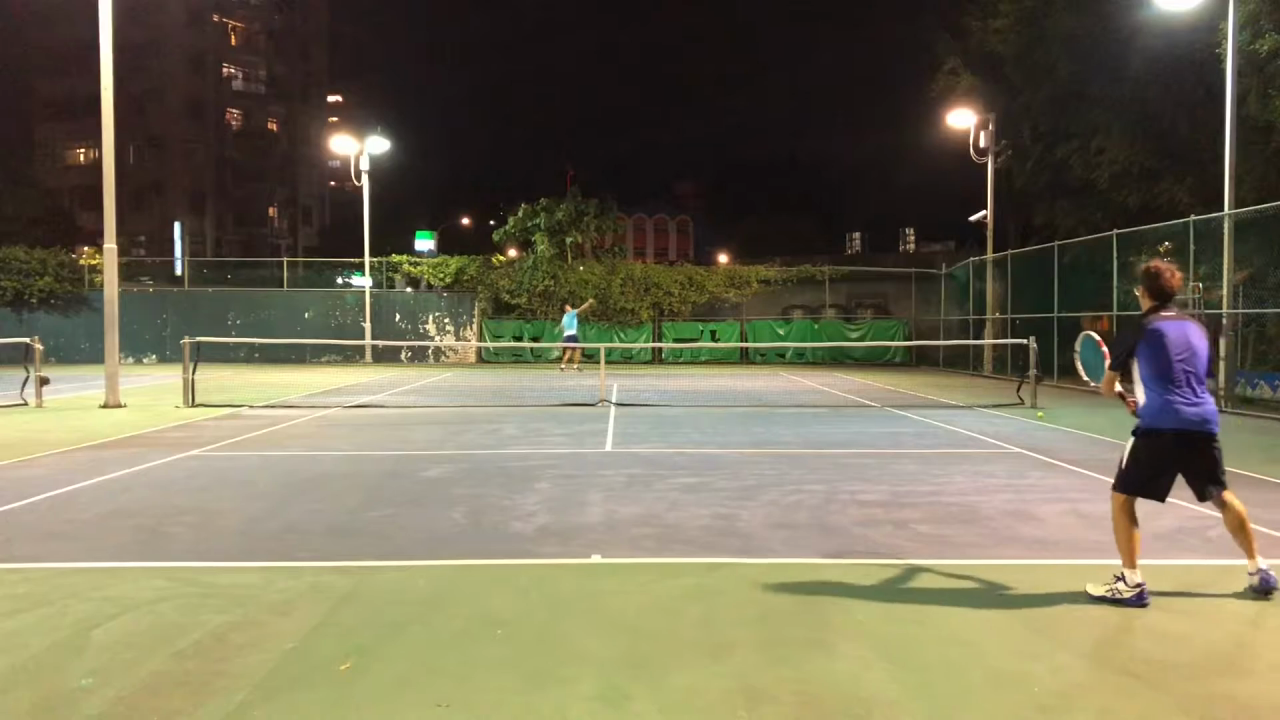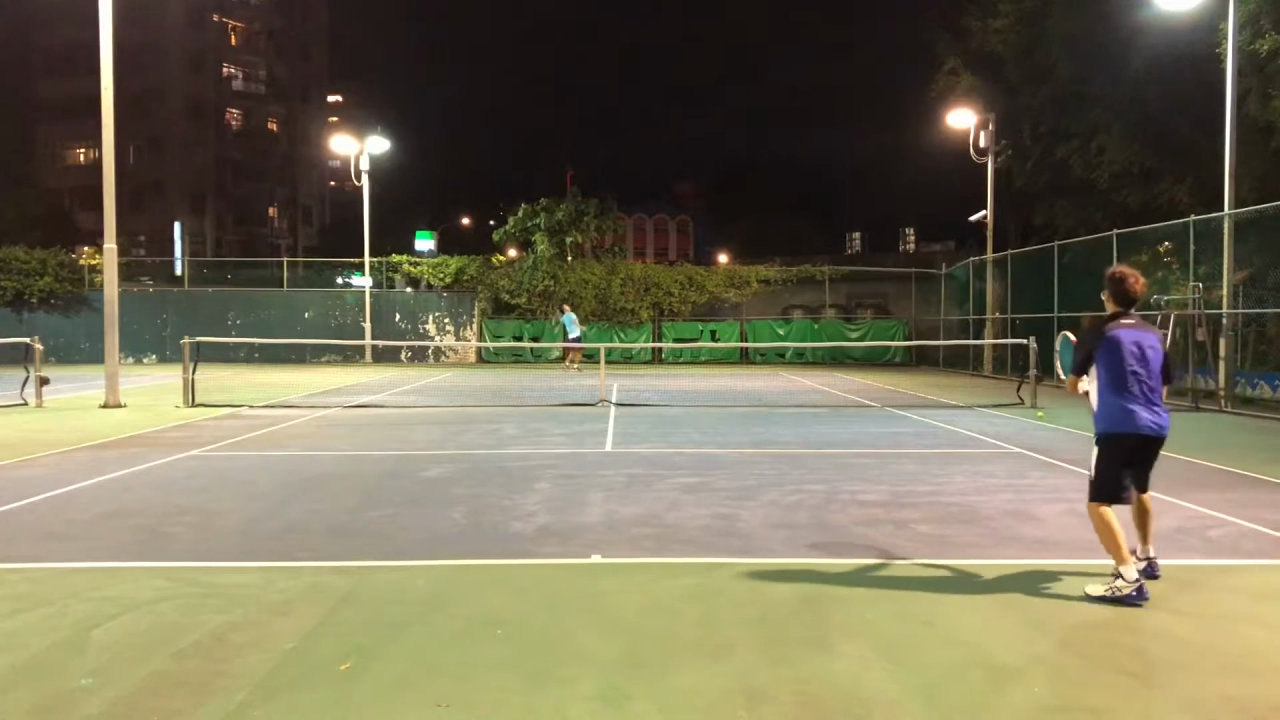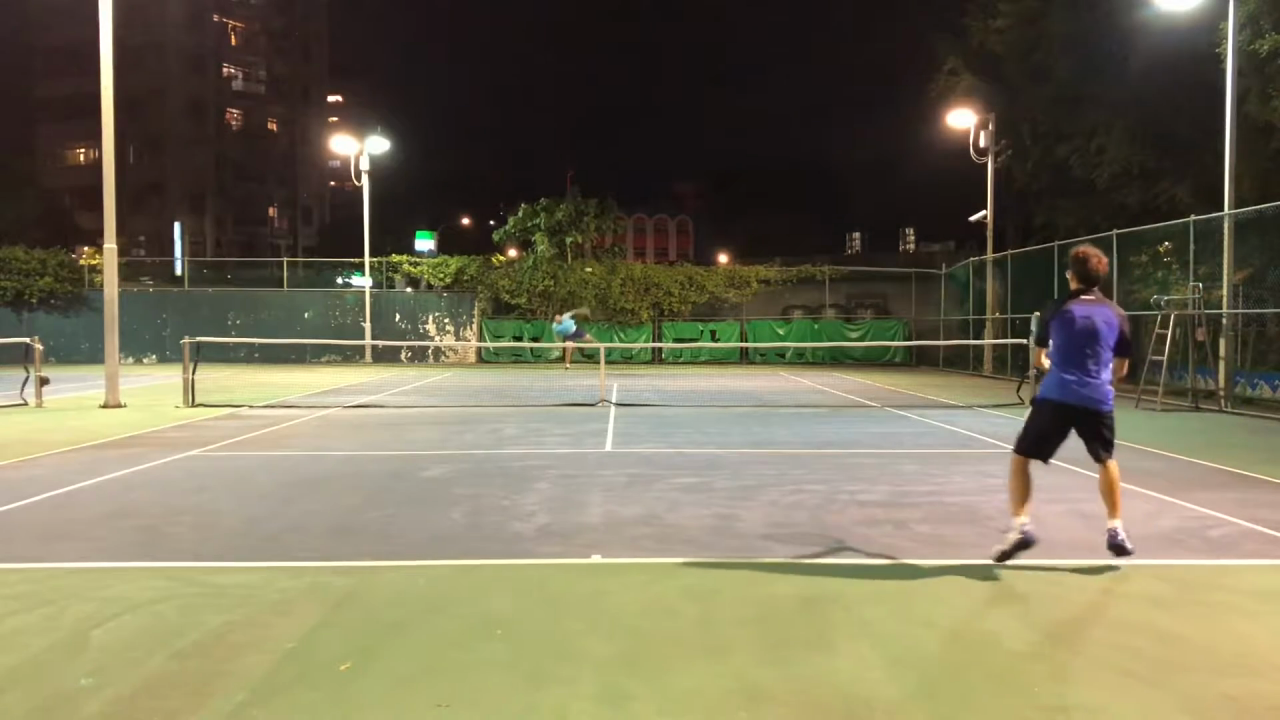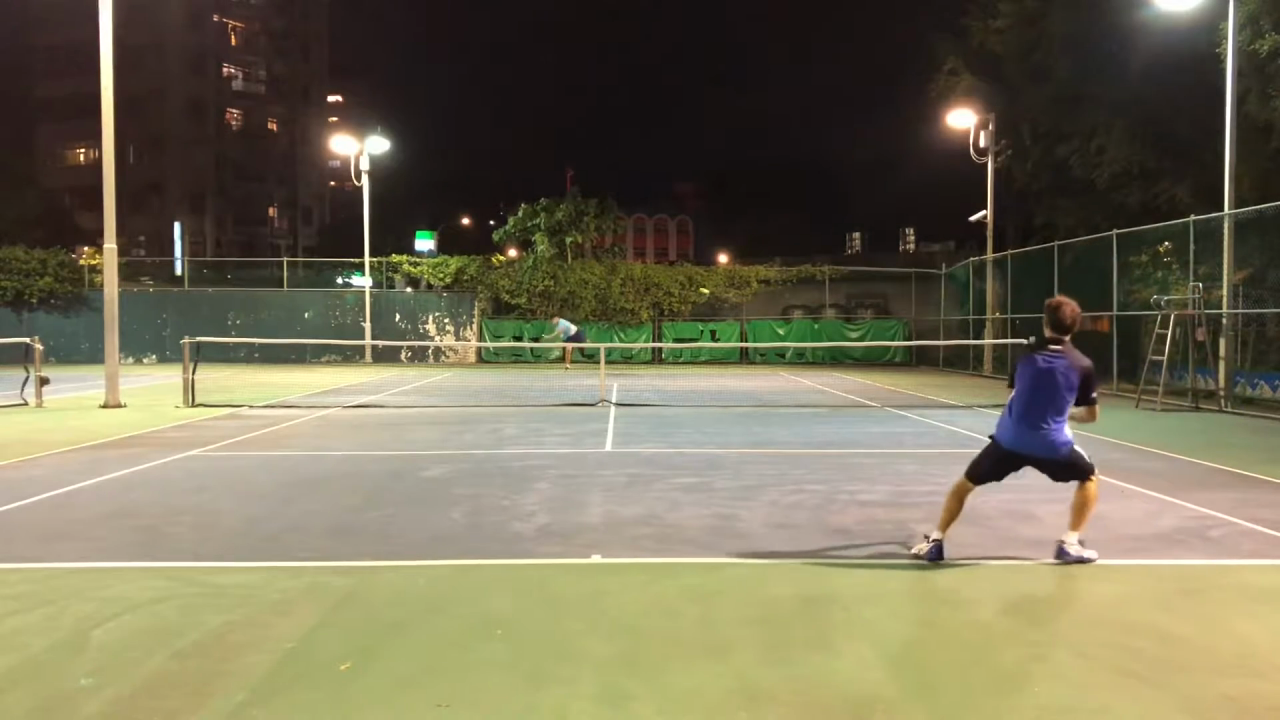
dt=0.3s
person 1, frame 1
left shoulder: (1141, 329)
right shoulder: (1196, 329)
left elbow: (1107, 386)
left wrist: (1118, 391)
left hip: (1162, 426)
right hip: (1203, 422)
left knee: (1122, 498)
right knee: (1222, 497)
left ankle: (1132, 583)
right ankle: (1261, 571)
person 1, frame 2
left shoulder: (1097, 335)
right shoulder: (1156, 337)
left elbow: (1073, 386)
left wrist: (1086, 386)
left hip: (1118, 427)
right hip: (1156, 426)
left knee: (1100, 503)
right knee: (1138, 489)
left ankle: (1129, 578)
right ankle: (1148, 556)
person 1, frame 3
left shoulder: (1057, 310)
right shoulder: (1116, 315)
left elbow: (1039, 359)
right elbow: (1121, 370)
left hip: (1057, 396)
right hip: (1098, 400)
left knee: (1020, 458)
right knee: (1106, 462)
left ankle: (1021, 527)
right ankle: (1115, 529)
person 1, frame 4
left shoulder: (1025, 358)
right shoulder: (1082, 365)
right elbow: (1089, 416)
left hip: (1010, 439)
right hip: (1052, 445)
left knee: (966, 484)
right knee: (1089, 478)
left ankle: (935, 541)
right ankle: (1070, 544)
